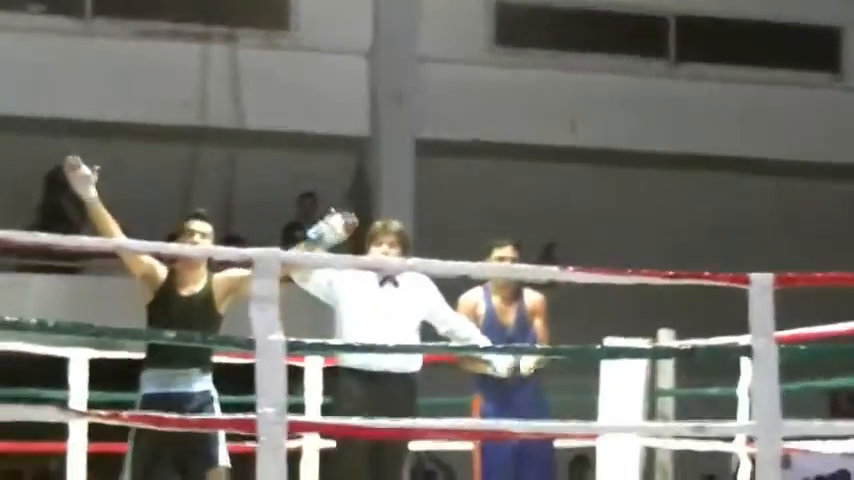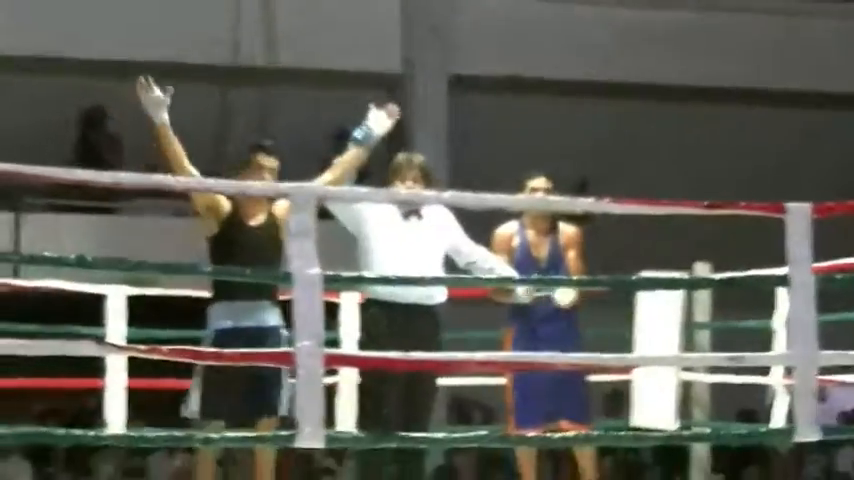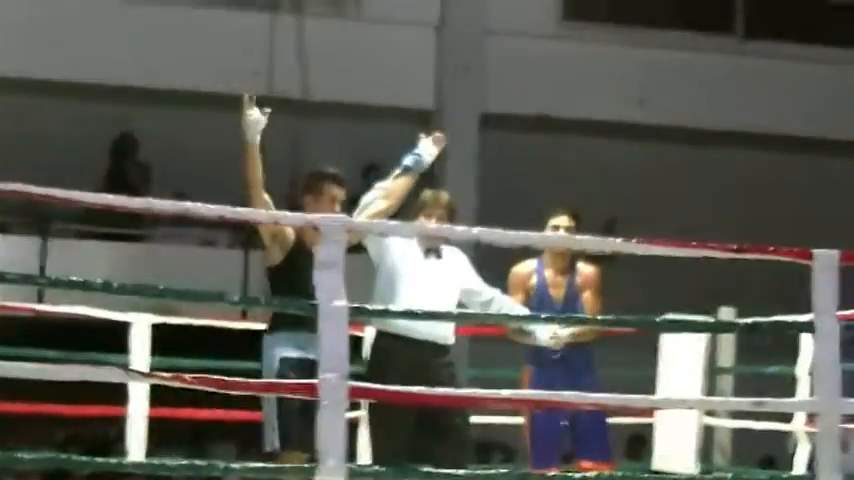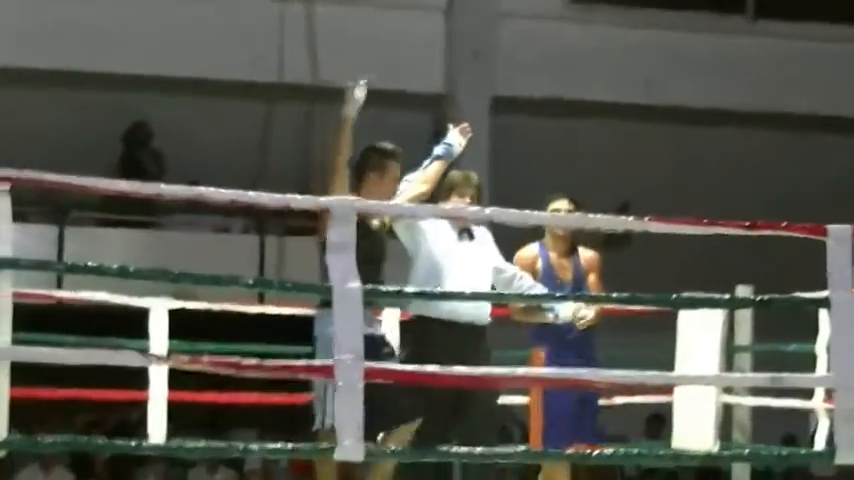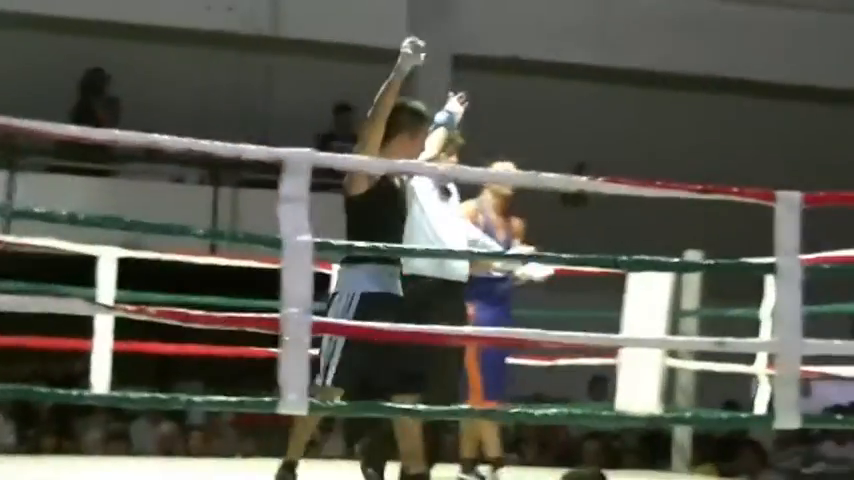
dt=0.4s
person 1, frame 1
left shoulder: (220, 285)
right shoulder: (157, 277)
right elbow: (117, 238)
left wrist: (319, 239)
right wrist: (89, 196)
left hip: (197, 391)
right hip: (154, 391)
person 1, frame 2
left shoulder: (280, 216)
right shoulder: (219, 211)
left elbow: (329, 180)
right elbow: (184, 171)
left wrist: (366, 138)
right wrist: (161, 120)
left hip: (265, 325)
right hip: (224, 324)
left knee: (266, 422)
right knee: (212, 422)
person 1, frame 3
right shoulder: (283, 239)
right elbow: (259, 195)
right wrist: (253, 140)
right hip: (288, 351)
left knee: (306, 452)
right knee: (293, 453)
person 1, frame 4
left shoulder: (379, 221)
left elbow: (418, 188)
right elbow: (337, 172)
left wrist: (446, 150)
right wrist: (348, 118)
left hip: (370, 331)
right hip: (338, 327)
left knee: (398, 427)
right knee: (333, 428)
person 1, frame 5
left shoulder: (397, 177)
right shoulder: (365, 168)
left elbow: (426, 154)
right elbow: (374, 122)
right wrist: (400, 72)
left hip: (389, 286)
right hip: (362, 284)
left knee: (406, 389)
right knee: (332, 383)
person 2, frame 1
left shoulder: (420, 286)
right shoulder: (348, 280)
left elbow: (455, 324)
right elbow: (301, 271)
left wrist: (493, 354)
left hip: (401, 387)
right hip: (355, 383)
person 2, frame 2
left shoulder: (440, 218)
right shoulder: (371, 211)
left elbow: (475, 255)
left hip: (425, 323)
right hip: (381, 321)
left knee: (417, 414)
right knee: (379, 413)
person 2, frame 3
left shoulder: (456, 260)
right shoulder: (392, 243)
left elbow: (487, 297)
right elbow: (369, 210)
right wrist: (413, 164)
left hip: (437, 358)
right hip: (393, 352)
left knee: (454, 437)
right knee: (392, 446)
person 2, frame 4
left shoulder: (483, 237)
right shoulder: (424, 228)
left elbow: (510, 278)
left wrist: (559, 307)
left hip: (474, 339)
right hip: (430, 336)
left knee: (480, 430)
right knee: (422, 428)
person 2, frame 5
left shoulder: (449, 190)
right shoulder: (414, 184)
left elbow: (469, 233)
right elbow: (419, 159)
right wrist: (446, 120)
left hip: (449, 295)
right hip: (421, 293)
left knee: (443, 386)
person 3, frame 1
left shoulder: (534, 301)
right shoulder: (472, 301)
left elbow: (542, 347)
left wrist: (532, 361)
left hip: (529, 396)
right hip: (491, 397)
person 3, frame 2
left shoulder: (569, 234)
right shoulder: (507, 234)
left elbow: (576, 280)
right elbow: (496, 287)
left wrist: (570, 293)
right wrist: (518, 293)
left hip: (562, 329)
right hip: (524, 330)
left knee: (576, 412)
right knee: (526, 415)
person 3, frame 3
left shoulder: (588, 274)
right shoulder: (524, 273)
left elbow: (594, 325)
right elbow: (512, 325)
left wrist: (570, 334)
left hip: (579, 370)
right hip: (541, 370)
left knee: (595, 453)
right knee: (544, 457)
person 3, frame 4
left shoulder: (589, 258)
right shoulder: (529, 256)
left wrist: (592, 313)
left hip: (582, 350)
right hip: (549, 351)
left knee: (580, 433)
right knee: (554, 434)
person 3, frame 5
left shoulder: (515, 223)
right shoulder: (470, 211)
right wrist: (494, 265)
left hip: (501, 307)
right hip: (476, 305)
left knee: (479, 391)
right knee: (483, 389)
